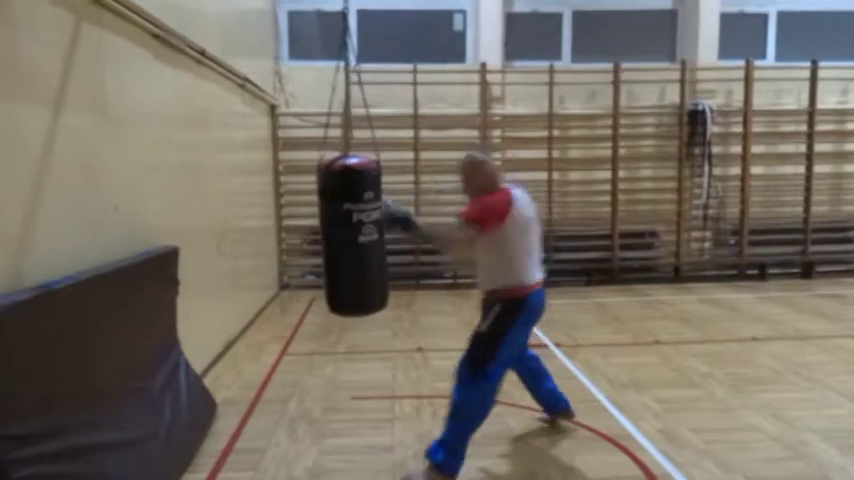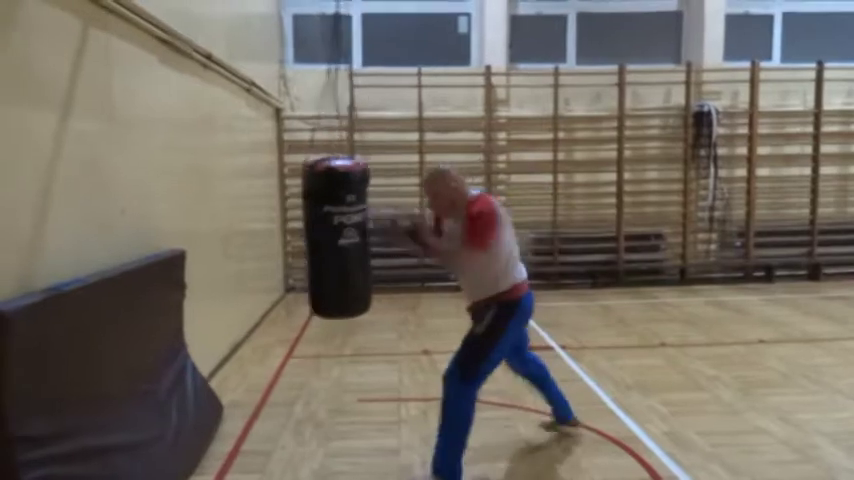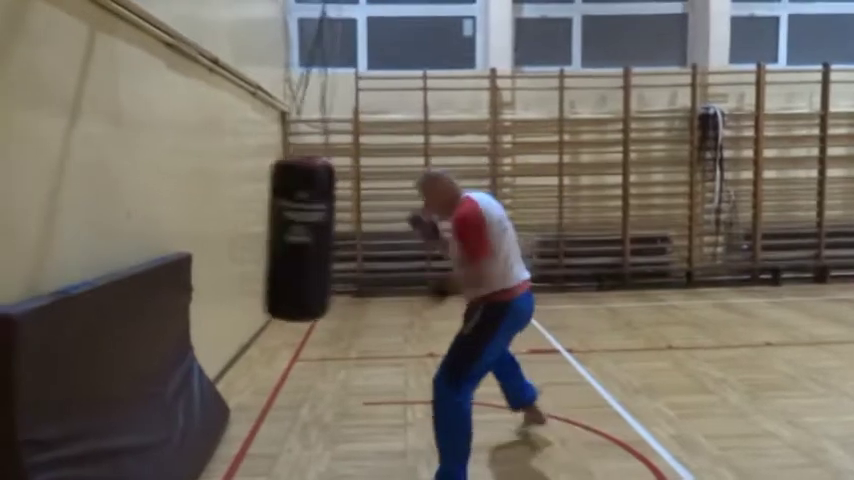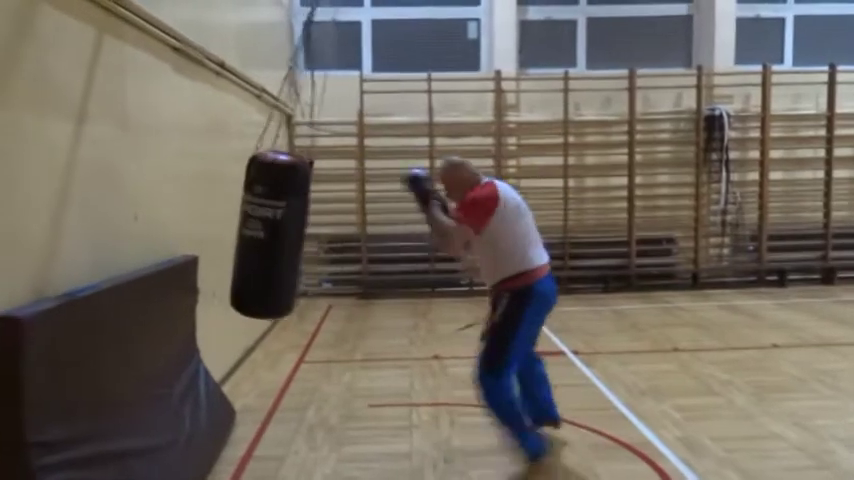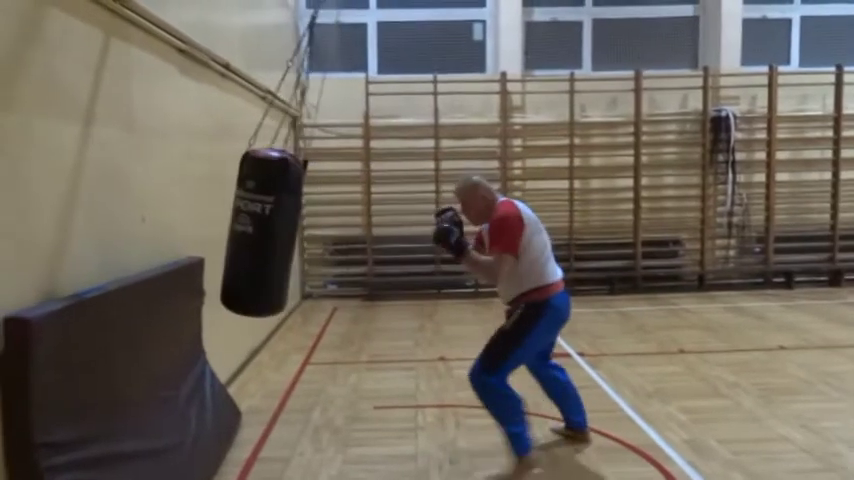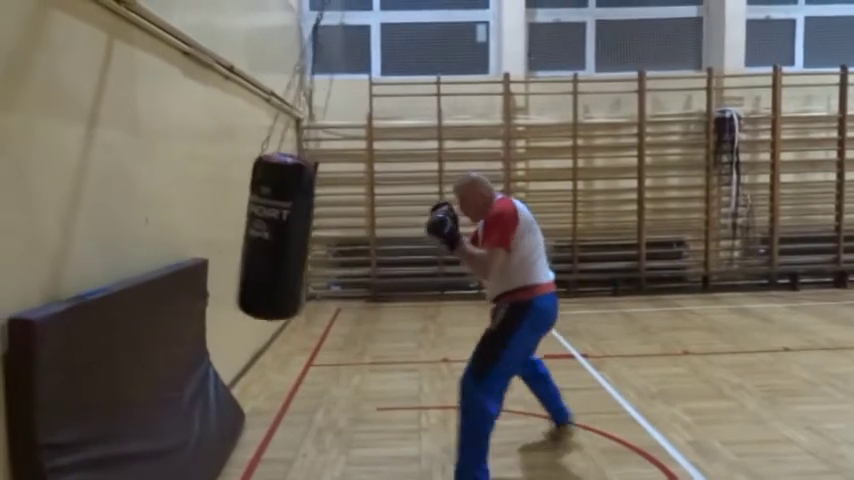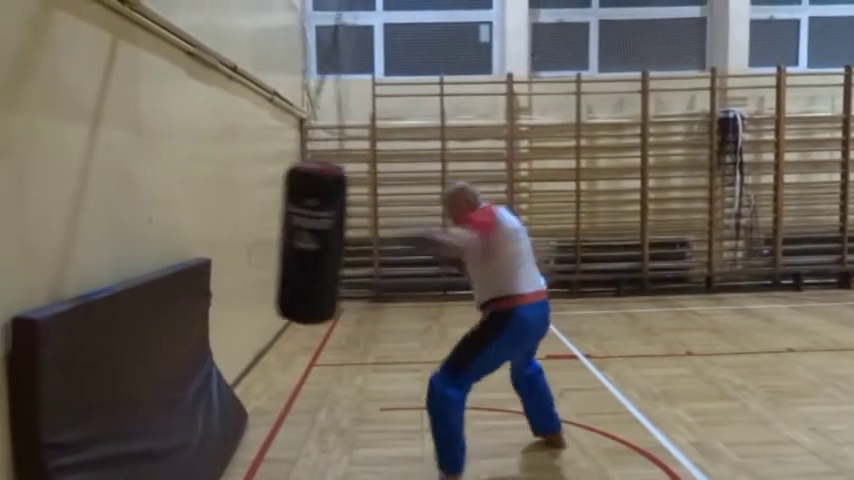
dt=0.2s
person 1, frame 1
left shoulder: (498, 202)
right shoulder: (516, 197)
left elbow: (455, 238)
left wrist: (410, 223)
left hip: (513, 302)
right hip: (527, 296)
left knee: (476, 375)
right knee: (518, 355)
right ankle: (559, 407)
person 1, frame 2
left shoulder: (480, 211)
right shoulder: (453, 212)
left elbow: (455, 260)
right elbow: (441, 247)
left wrist: (423, 237)
right wrist: (425, 233)
left hip: (504, 305)
right hip: (510, 301)
left knee: (461, 380)
right knee: (520, 357)
right ankle: (564, 416)
person 1, frame 3
left shoulder: (466, 214)
right shoulder: (476, 202)
left elbow: (476, 277)
right elbow: (458, 252)
right wrist: (431, 233)
left hip: (500, 307)
right hip: (516, 299)
left knee: (451, 384)
right knee: (495, 354)
right ankle: (529, 406)
person 1, frame 4
left shoulder: (482, 196)
right shoulder: (491, 192)
left elbow: (452, 243)
right elbow: (460, 239)
left wrist: (430, 205)
right wrist: (436, 209)
left hip: (522, 292)
right hip: (537, 286)
left knee: (494, 375)
right knee: (522, 355)
left ankle: (537, 450)
right ankle: (544, 415)
person 1, frame 5
left shoulder: (507, 215)
right shoulder: (498, 218)
left elbow: (497, 274)
right elbow: (483, 267)
left wrist: (459, 250)
right wrist: (456, 238)
left hip: (539, 306)
right hip: (550, 301)
left knee: (486, 376)
right knee: (540, 363)
left ankle: (523, 453)
right ankle: (577, 428)
person 1, frame 6
left shoulder: (502, 211)
right shoulder: (492, 216)
left elbow: (487, 268)
right elbow: (477, 262)
left wrist: (454, 241)
right wrist: (450, 233)
left hip: (524, 306)
right hip: (540, 302)
left knee: (477, 385)
right knee: (522, 361)
right ankle: (562, 422)
person 1, frame 7
left shoulder: (484, 217)
right shoulder: (498, 218)
left elbow: (462, 244)
left wrist: (433, 237)
right wrist: (447, 242)
left hip: (509, 316)
right hip: (537, 310)
left knee: (445, 385)
right knee: (525, 368)
right ankle: (552, 431)
